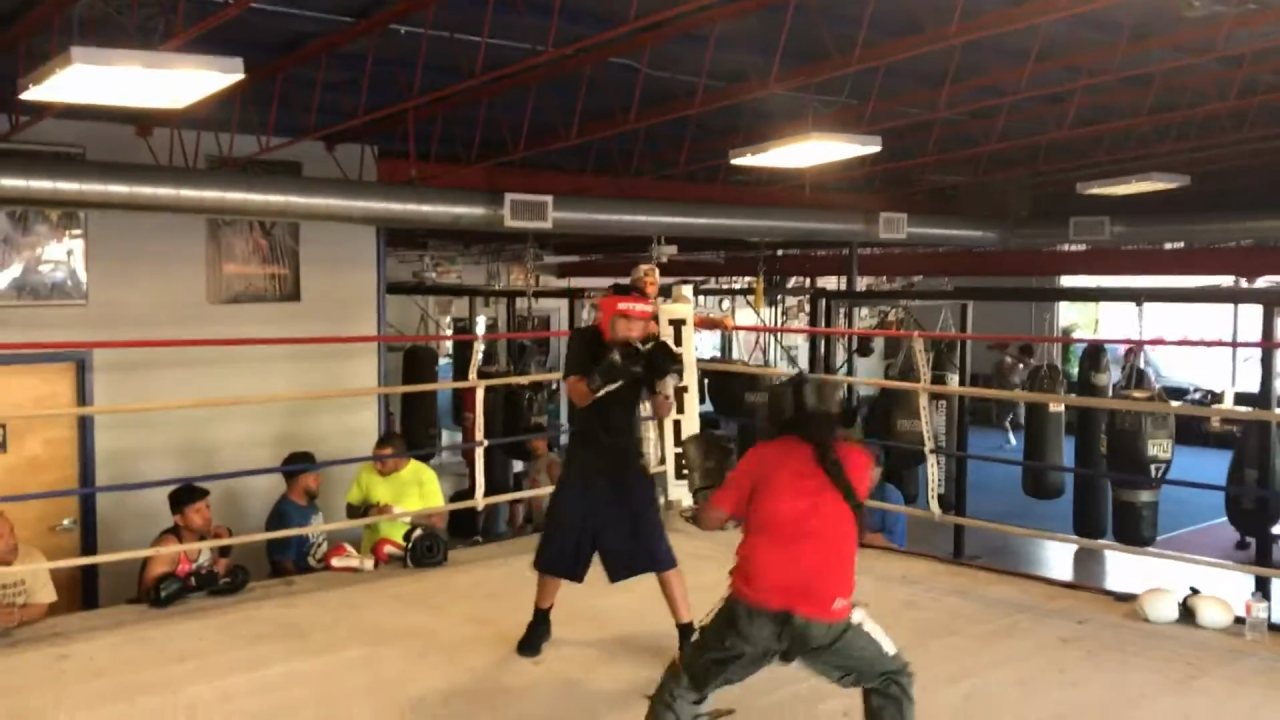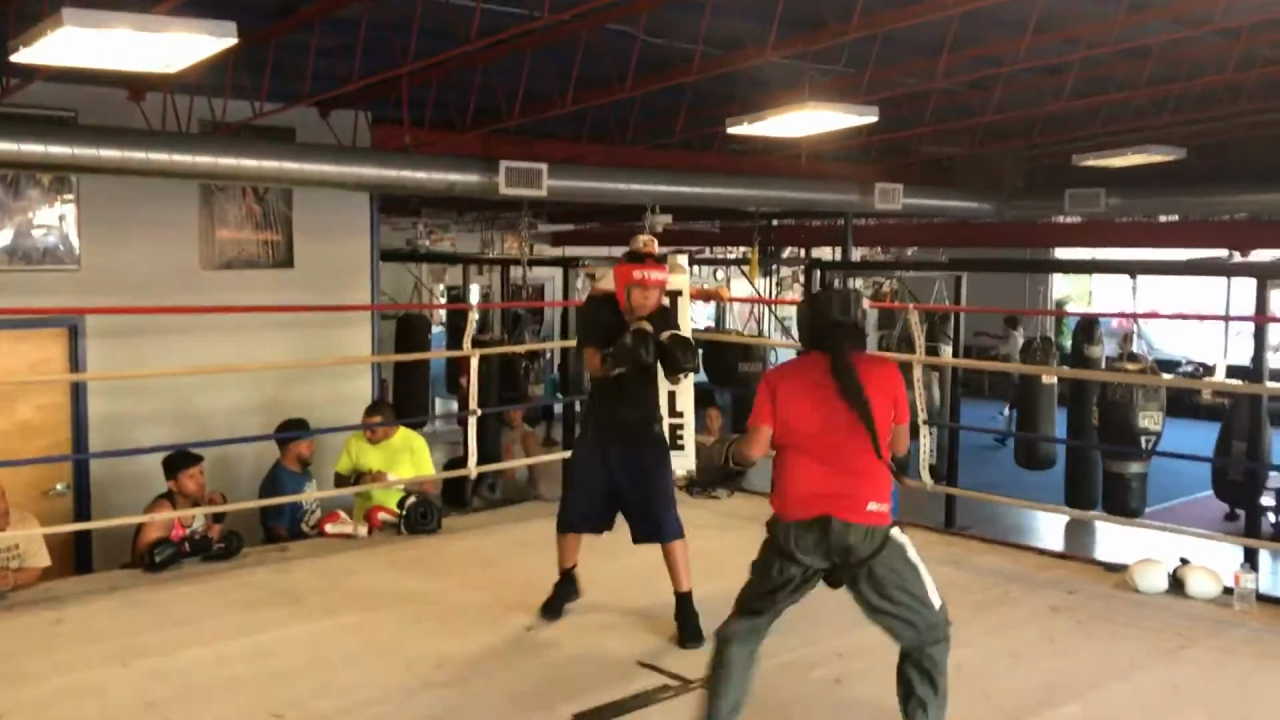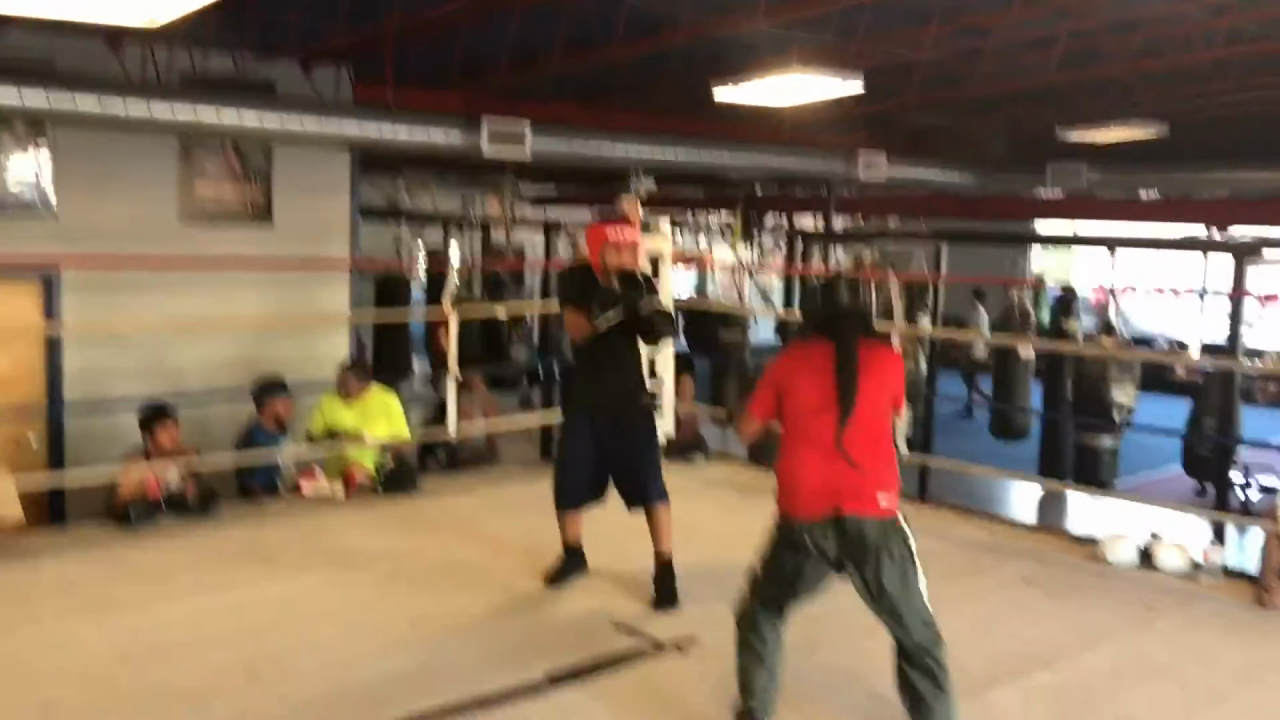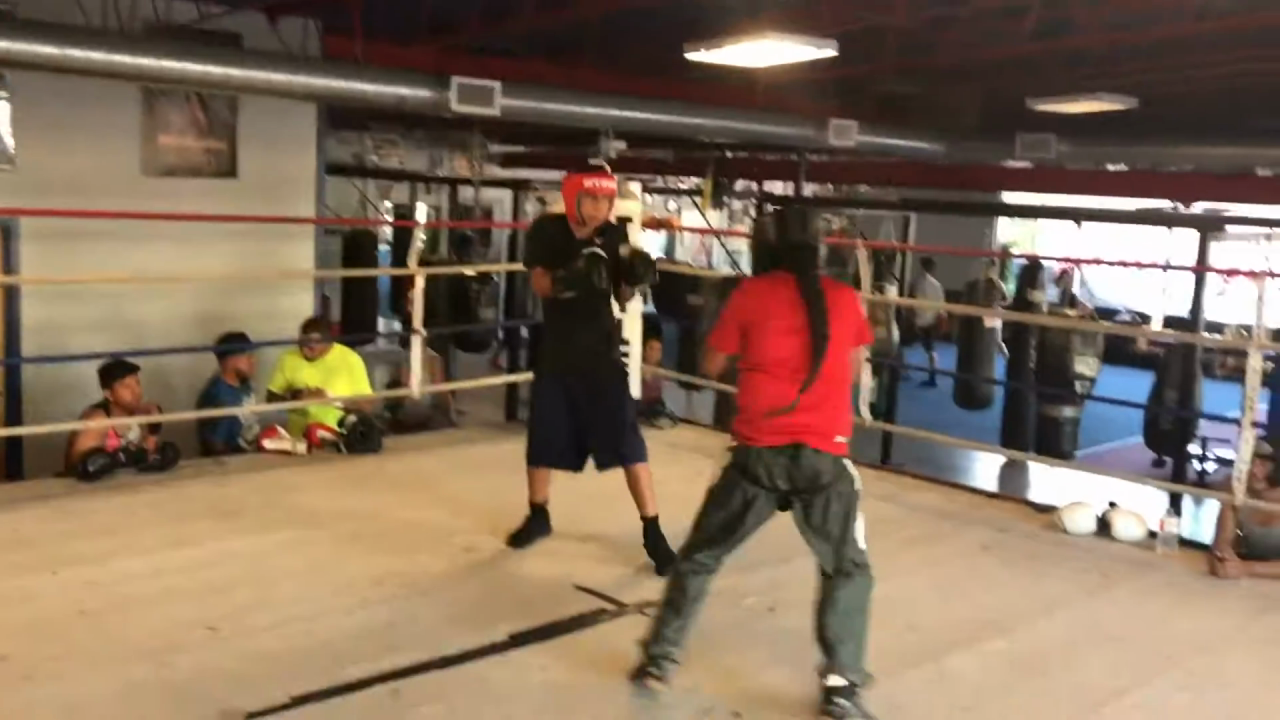
dt=0.2s
person 1, frame 1
left shoulder: (762, 455)
right shoulder: (855, 463)
left elbow: (710, 519)
left wrist: (708, 493)
left hip: (755, 609)
right hip: (825, 616)
left knee: (685, 684)
right knee: (892, 678)
person 1, frame 2
left shoulder: (781, 377)
right shoulder: (886, 372)
left elbow: (753, 451)
right elbow: (899, 447)
left wrist: (730, 449)
left hip: (798, 526)
right hip: (865, 525)
left knee: (744, 626)
right knee: (928, 633)
person 1, frame 3
left shoulder: (787, 361)
right shoulder: (887, 360)
left elbow: (747, 431)
left hip: (806, 518)
right hip: (873, 516)
left knee: (759, 614)
right knee: (917, 636)
person 1, frame 4
left shoulder: (750, 293)
right shoulder: (845, 299)
left elbow: (711, 365)
left hip: (758, 451)
right hip: (823, 454)
left knee: (701, 555)
right knee: (847, 572)
left ankle: (659, 657)
person 2, frame 1
left shoulder: (641, 351)
right shoulder: (584, 341)
left elbow: (662, 411)
right elbow: (577, 396)
left wrist: (664, 377)
right wrist: (607, 373)
left hip: (627, 465)
right hip: (583, 464)
left knee: (656, 550)
right knee: (556, 550)
left ankle: (688, 636)
right ankle: (540, 622)
person 2, frame 2
left shoulder: (663, 319)
right shoulder: (597, 309)
left elbow: (674, 377)
right elbow: (592, 365)
left wrist: (680, 358)
right wrist: (621, 354)
left hip: (643, 430)
right hip: (599, 426)
left knee: (665, 522)
right knee: (573, 511)
left ankle: (685, 608)
right ankle: (566, 582)
person 2, frame 3
left shoulder: (640, 283)
right shoulder: (574, 279)
left elbow: (651, 335)
right elbow: (575, 330)
left wrist: (658, 327)
right wrist: (609, 305)
left hip: (629, 397)
right hip: (585, 398)
left knee: (650, 484)
right knee: (569, 485)
left ankle: (664, 572)
right ankle: (573, 554)
person 2, frame 4
left shoulder: (613, 236)
right shoulder: (545, 230)
left elbow: (622, 298)
right elbow: (540, 286)
left wrist: (635, 277)
right wrist: (573, 277)
left hip: (601, 353)
right hip: (557, 353)
left knee: (627, 443)
right knee: (542, 442)
left ankle: (653, 533)
right ankle: (538, 516)
